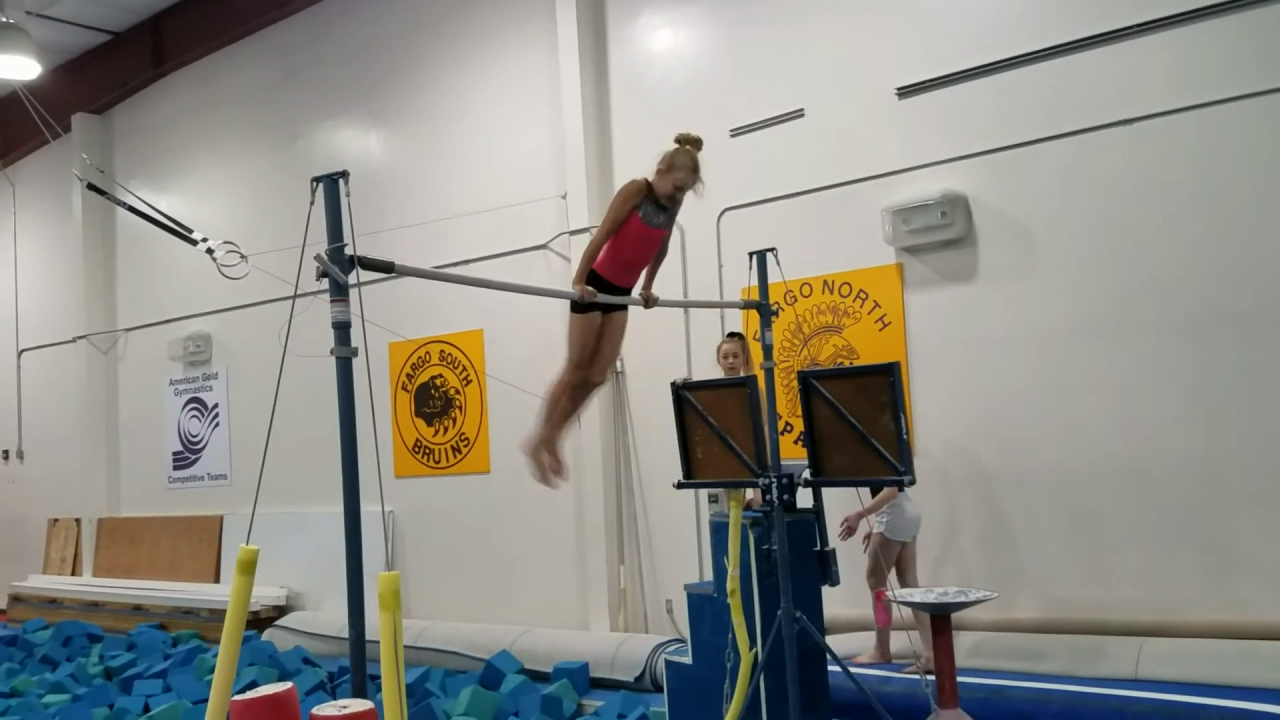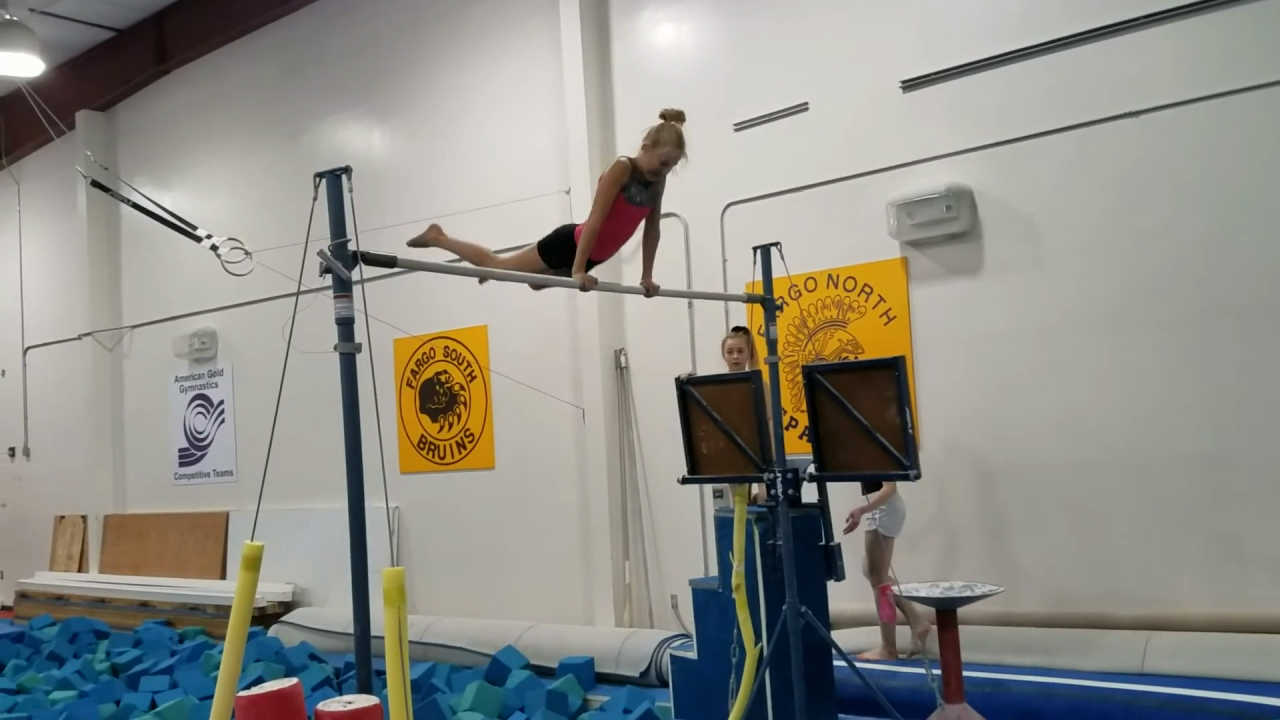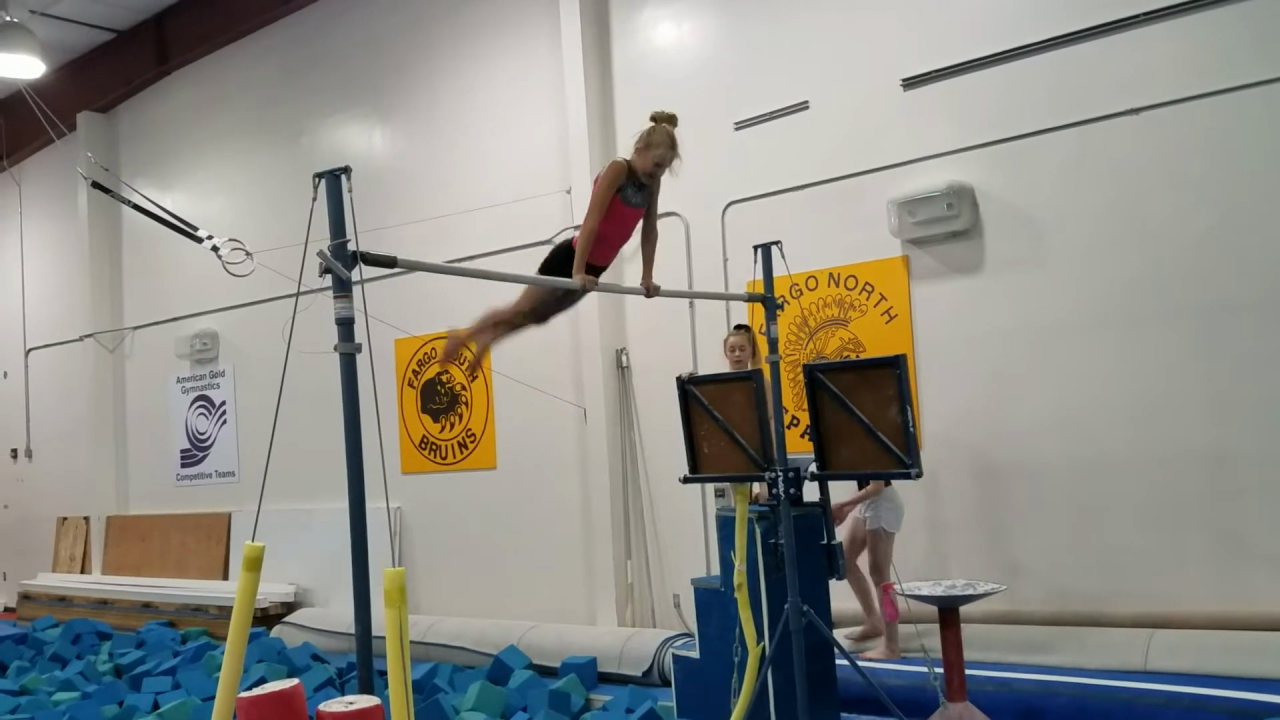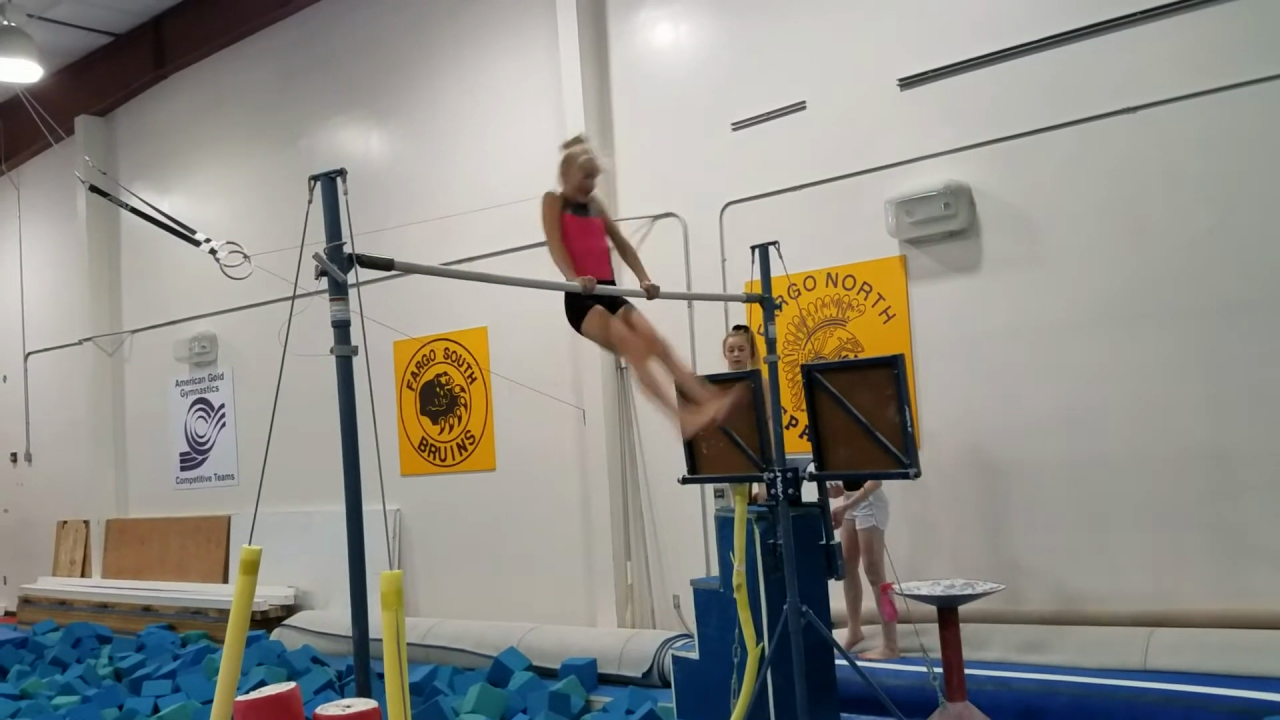
dt=0.3s
person 1, frame 1
left shoulder: (674, 203)
right shoulder: (636, 190)
right elbow: (602, 235)
left wrist: (647, 288)
right wrist: (579, 282)
left hip: (620, 295)
right hip: (594, 288)
left knee: (597, 375)
right knee: (577, 372)
left ankle: (551, 442)
right ankle: (540, 441)
person 1, frame 2
left shoulder: (657, 180)
right shoulder: (621, 170)
left elbow: (652, 229)
right elbow: (595, 221)
left wrist: (647, 276)
right wrist: (578, 272)
left hip: (584, 254)
right hip: (568, 246)
left knee: (538, 282)
right knee: (500, 266)
left ankle: (491, 268)
right ankle: (438, 237)
person 1, frame 3
left shoulder: (651, 184)
right shoulder: (617, 169)
left elbow: (650, 231)
right elbow: (592, 220)
left wrist: (648, 277)
right wrist: (578, 272)
left hip: (592, 271)
right hip: (568, 260)
left knee: (538, 316)
right knee: (520, 311)
left ankle: (485, 339)
right ankle: (464, 337)
person 1, frame 4
left shoulder: (595, 204)
right shoulder: (554, 202)
left elbow: (622, 244)
right elbow: (556, 245)
left wrist: (644, 280)
right wrist: (575, 278)
left hip: (609, 293)
right hip: (584, 301)
left knee: (660, 349)
right knee: (636, 352)
left ankle: (708, 402)
right ankle: (683, 418)
